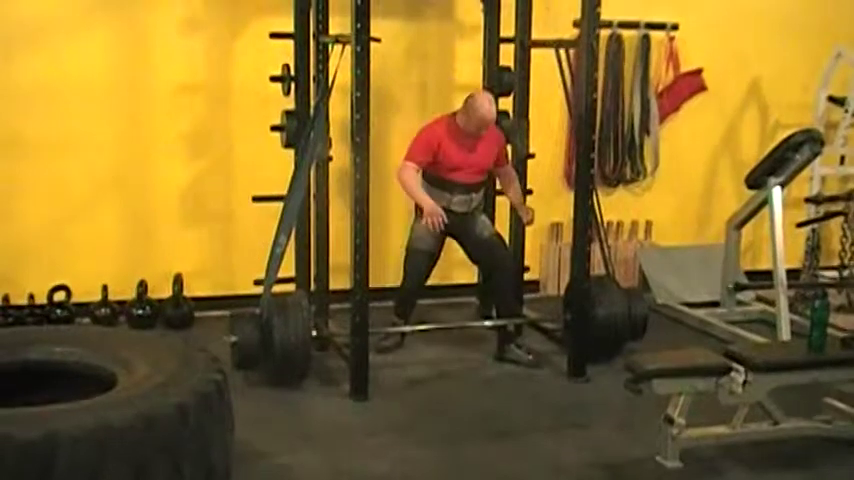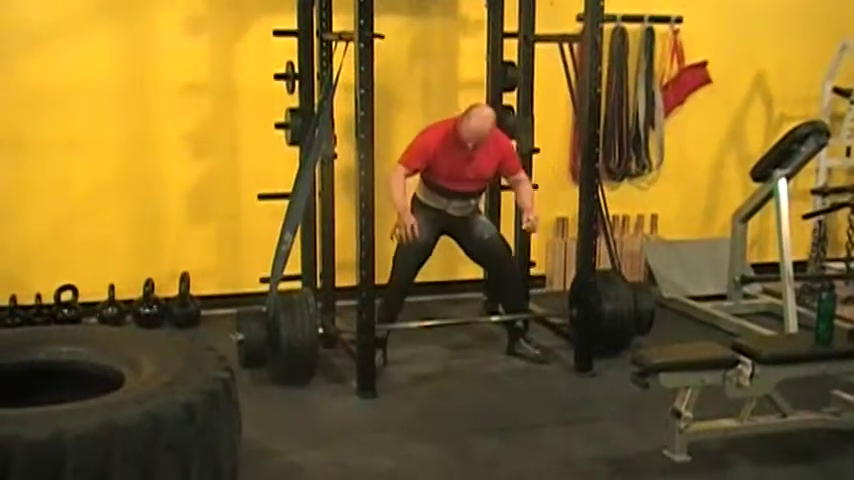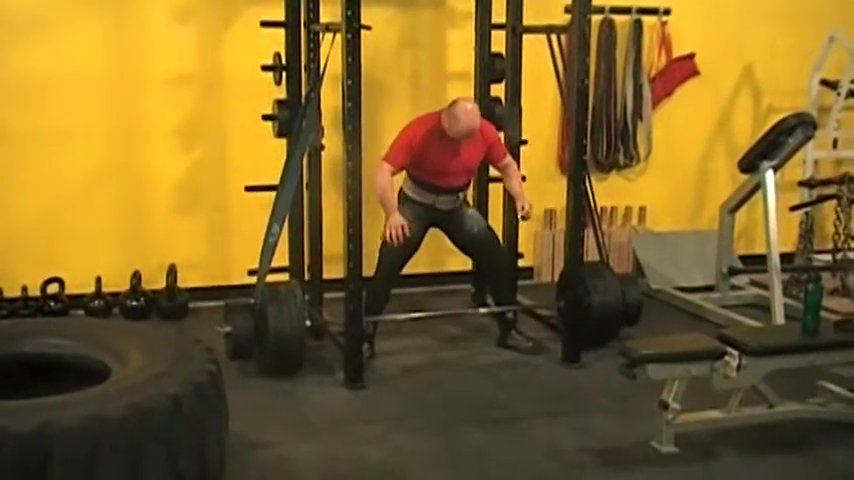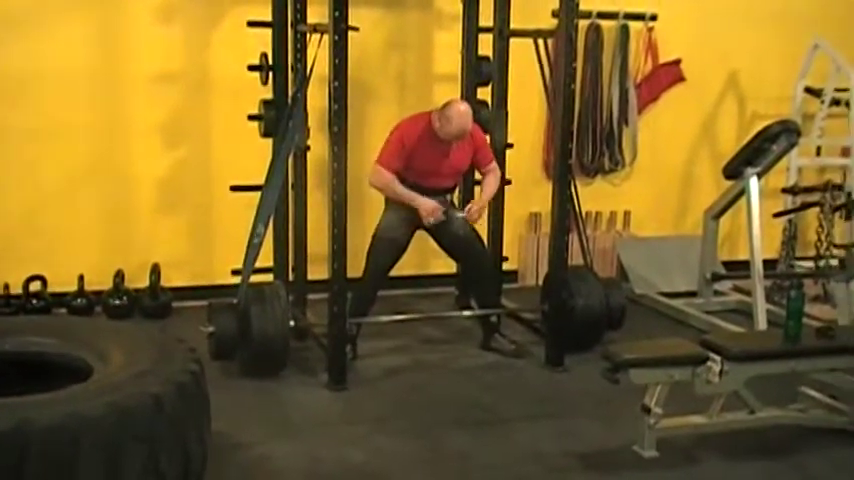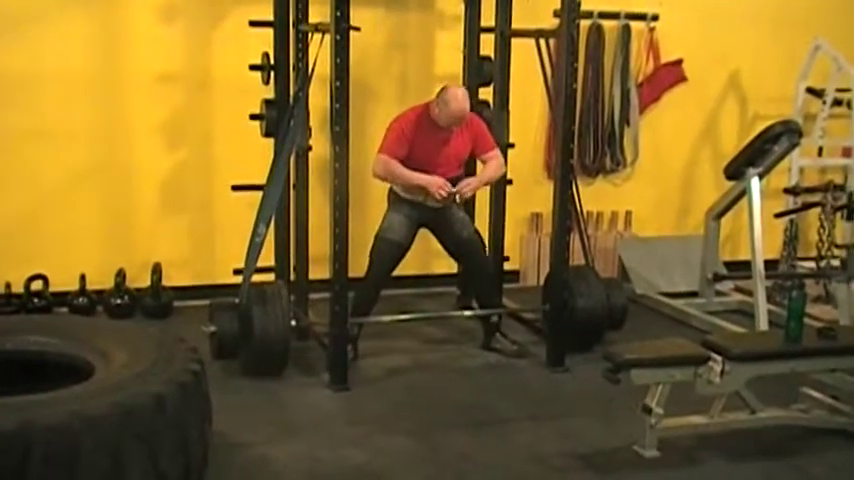
dt=0.7s
person 1, frame 1
left shoulder: (495, 136)
right shoulder: (434, 133)
left elbow: (505, 172)
right elbow: (406, 172)
left wrist: (519, 205)
right wrist: (428, 205)
left hip: (471, 212)
right hip: (433, 212)
left knee: (505, 268)
right knee: (414, 275)
left ankle: (508, 341)
right ankle: (397, 329)
person 1, frame 2
left shoulder: (501, 144)
right shoulder: (434, 136)
left elbow: (519, 179)
right elbow: (398, 174)
left wrist: (528, 210)
right wrist: (403, 213)
left hip: (469, 213)
right hip: (429, 210)
left knee: (506, 267)
right knee: (403, 272)
left ankle: (518, 336)
right ankle: (378, 341)
person 1, frame 3
left shoulder: (485, 132)
right shoulder: (418, 131)
left elbow: (507, 164)
right elbow: (383, 172)
left wrist: (519, 196)
right wrist: (392, 213)
left hip: (456, 205)
right hip: (416, 203)
left knee: (497, 257)
right knee: (389, 263)
left ankle: (508, 328)
right ankle: (366, 334)
person 1, frame 4
left shoulder: (473, 135)
right shoulder: (408, 131)
left elbow: (492, 171)
right elbow: (378, 177)
left wrist: (482, 201)
right wrist: (418, 202)
left hip: (443, 207)
right hip: (406, 206)
left knee: (482, 260)
right knee: (376, 267)
left ankle: (492, 331)
right ankle: (348, 335)
person 1, frame 5
left shoulder: (473, 124)
right shoulder: (408, 122)
left elbow: (496, 161)
right elbow: (381, 167)
left wrist: (477, 180)
right wrist: (425, 181)
left hip: (446, 204)
right hip: (406, 203)
left knee: (480, 262)
right knee: (378, 267)
left ankle: (493, 332)
right ankle: (350, 336)
